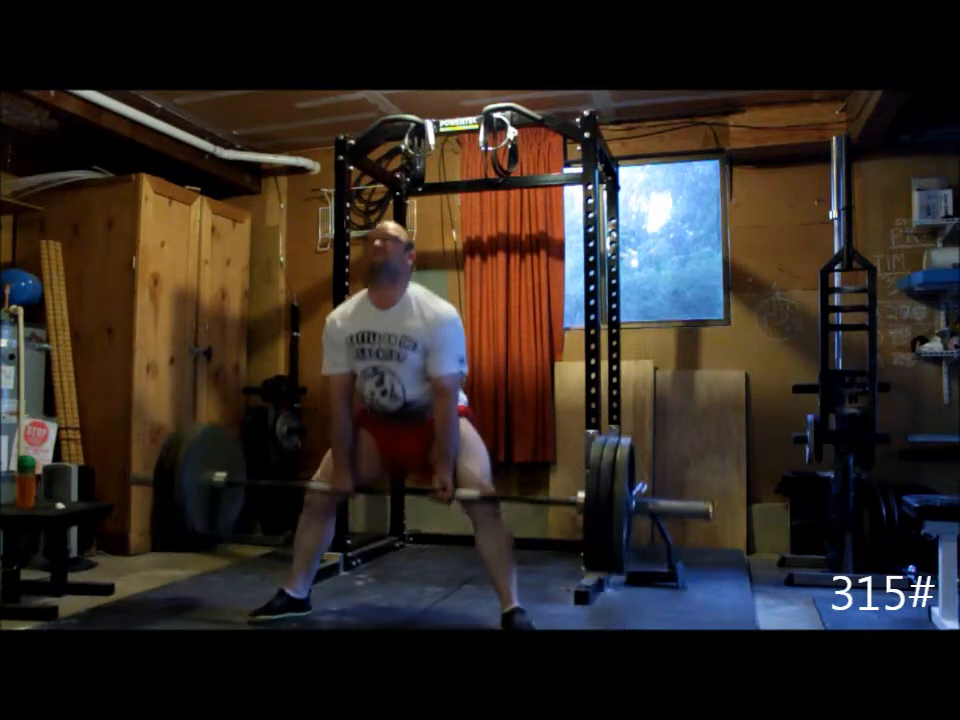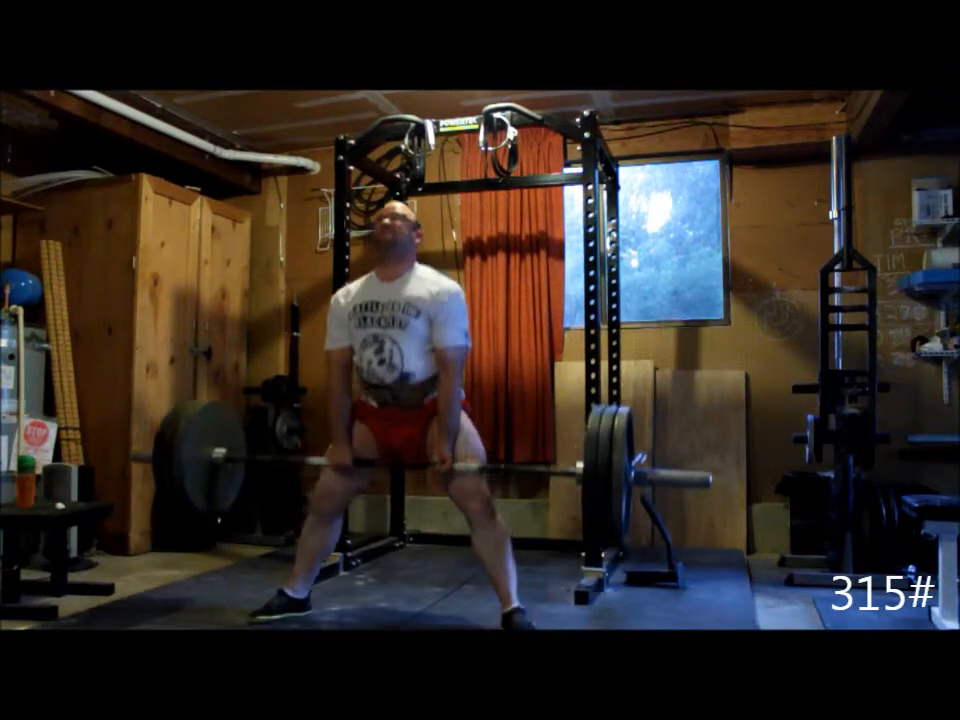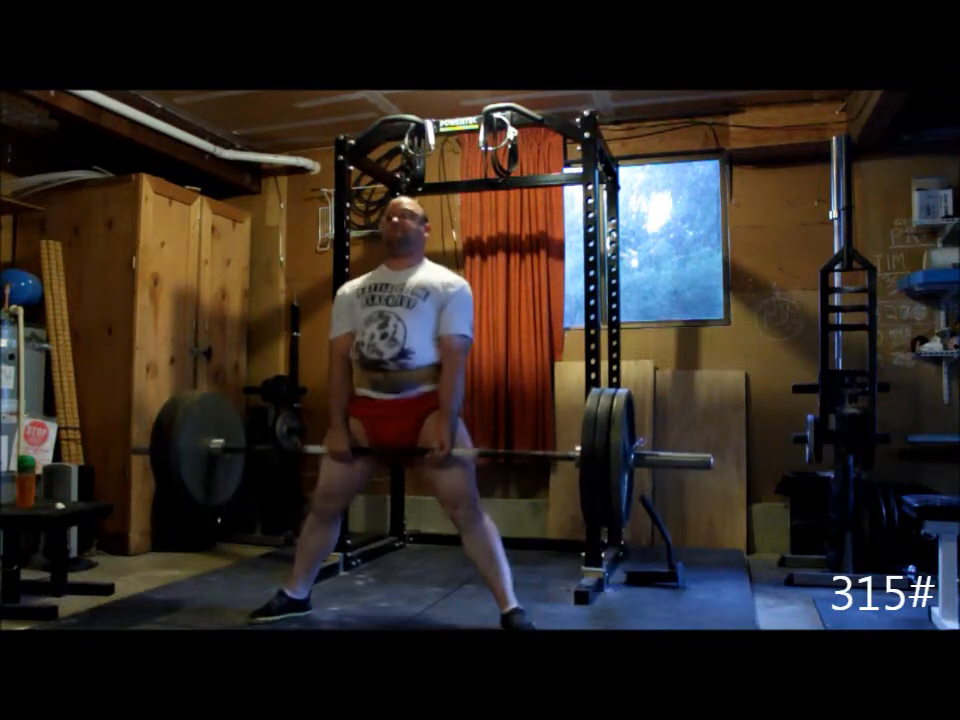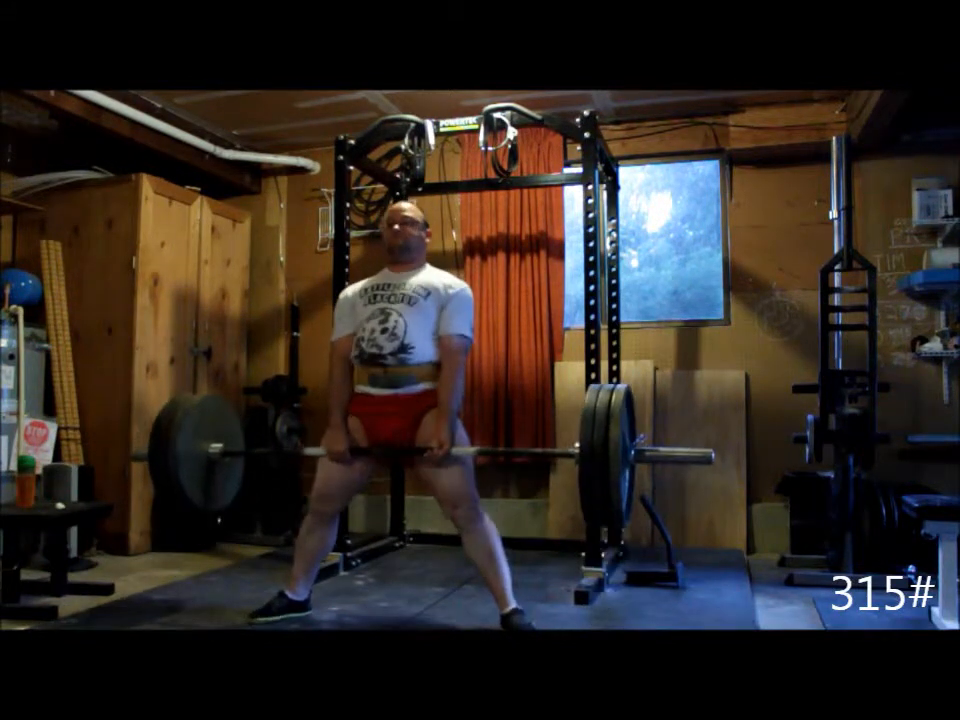
dt=0.2s
person 1, frame 1
left shoulder: (438, 317)
right shoulder: (341, 320)
left elbow: (446, 397)
right elbow: (340, 398)
left wrist: (445, 469)
right wrist: (341, 468)
left hip: (435, 421)
right hip: (376, 423)
left knee: (483, 502)
right knee: (318, 496)
left ankle: (512, 610)
right ankle: (294, 594)
person 1, frame 2
left shoulder: (442, 292)
right shoulder: (346, 298)
left elbow: (450, 370)
right elbow: (338, 372)
left wrist: (446, 440)
right wrist: (340, 441)
left hip: (431, 410)
right hip: (372, 413)
left knee: (477, 503)
right knee: (324, 501)
left ankle: (512, 609)
right ankle: (294, 595)
person 1, frame 3
left shoulder: (449, 286)
right shoulder: (353, 291)
left elbow: (454, 359)
right elbow: (339, 359)
left wrist: (446, 425)
right wrist: (338, 426)
left hip: (425, 404)
right hip: (365, 406)
left knee: (465, 509)
right knee: (325, 503)
left ankle: (510, 609)
right ankle: (295, 595)
person 1, frame 4
left shoulder: (450, 288)
right shoulder: (355, 294)
left elbow: (455, 359)
right elbow: (340, 360)
left wrist: (445, 424)
right wrist: (337, 426)
left hip: (423, 405)
right hip: (364, 406)
left knee: (465, 510)
right knee: (322, 504)
left ankle: (510, 610)
right ankle: (295, 595)
